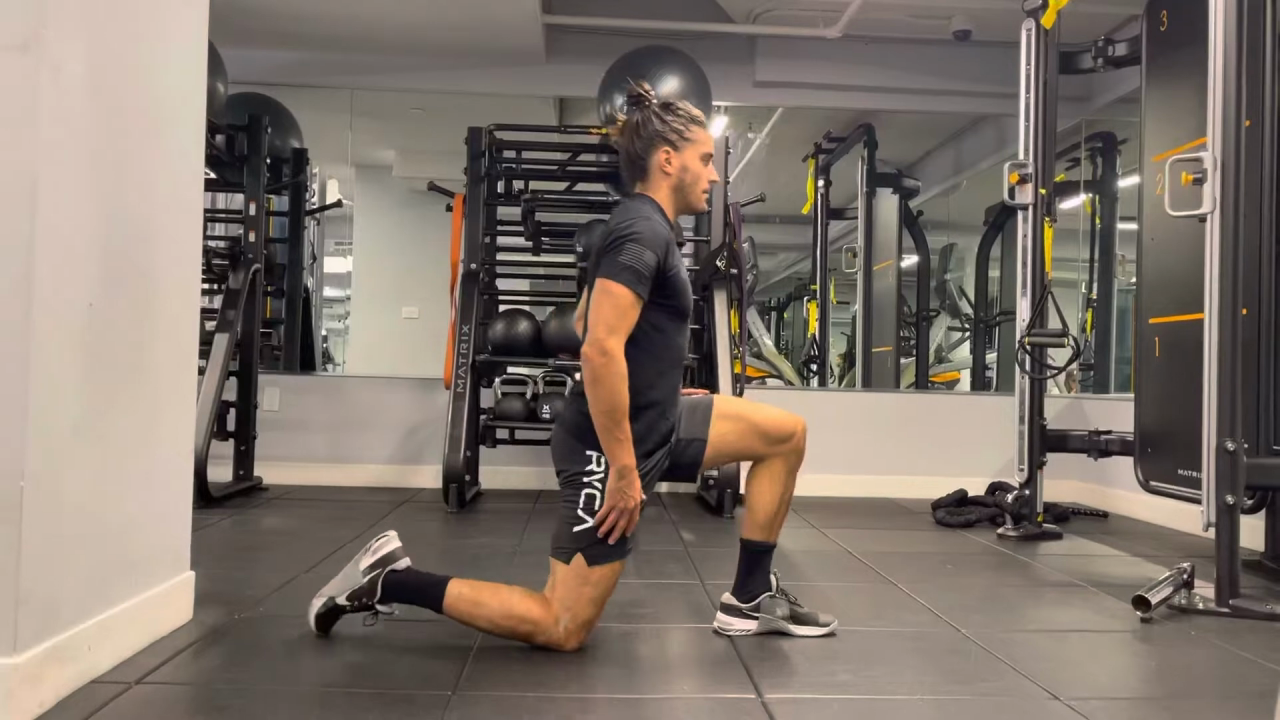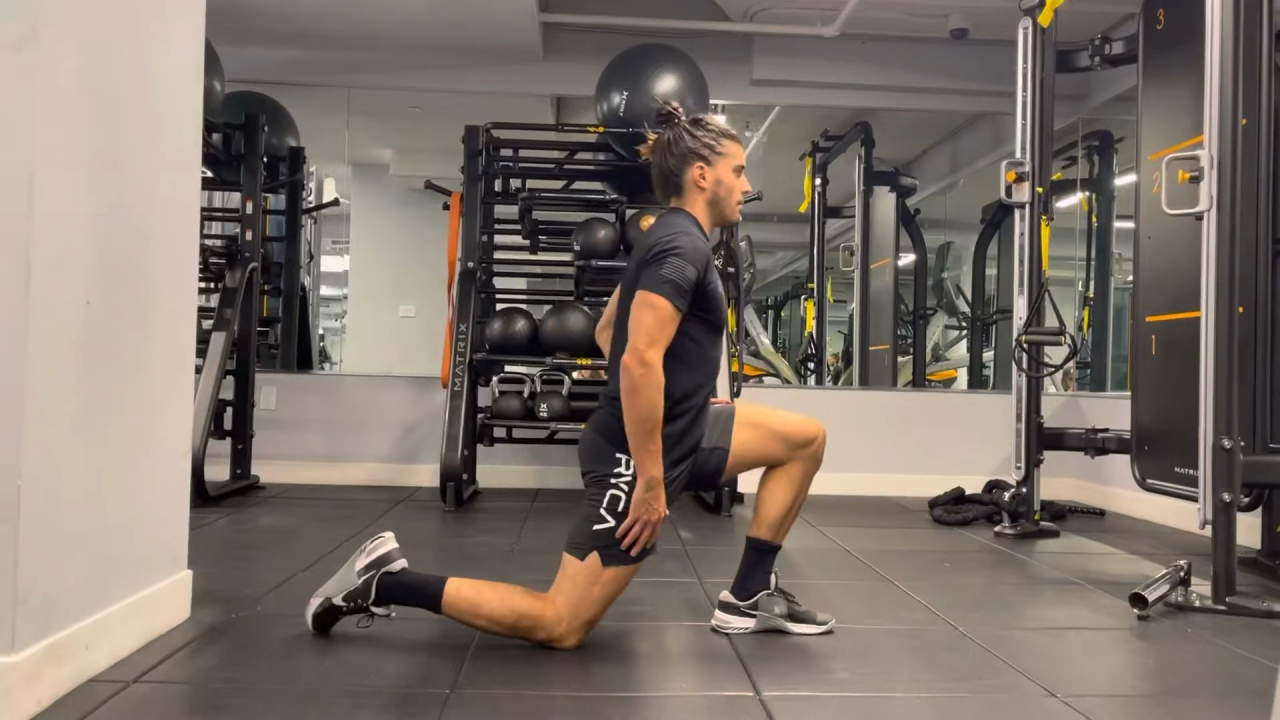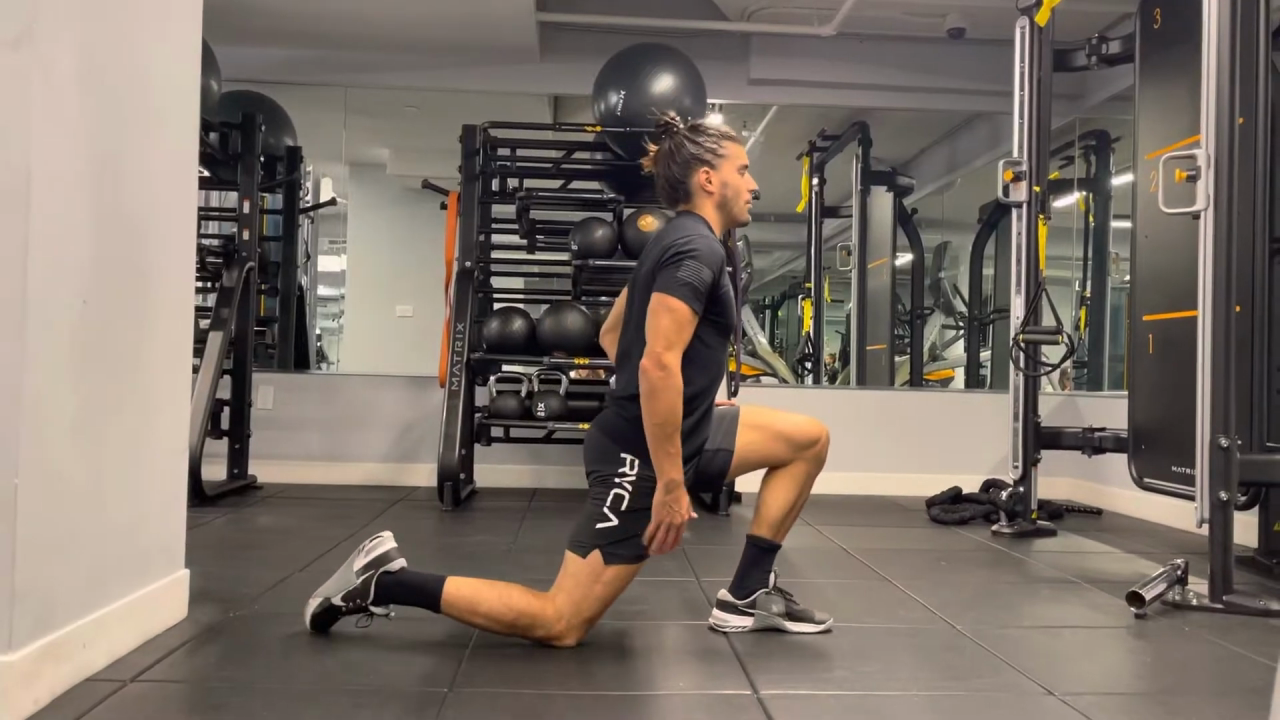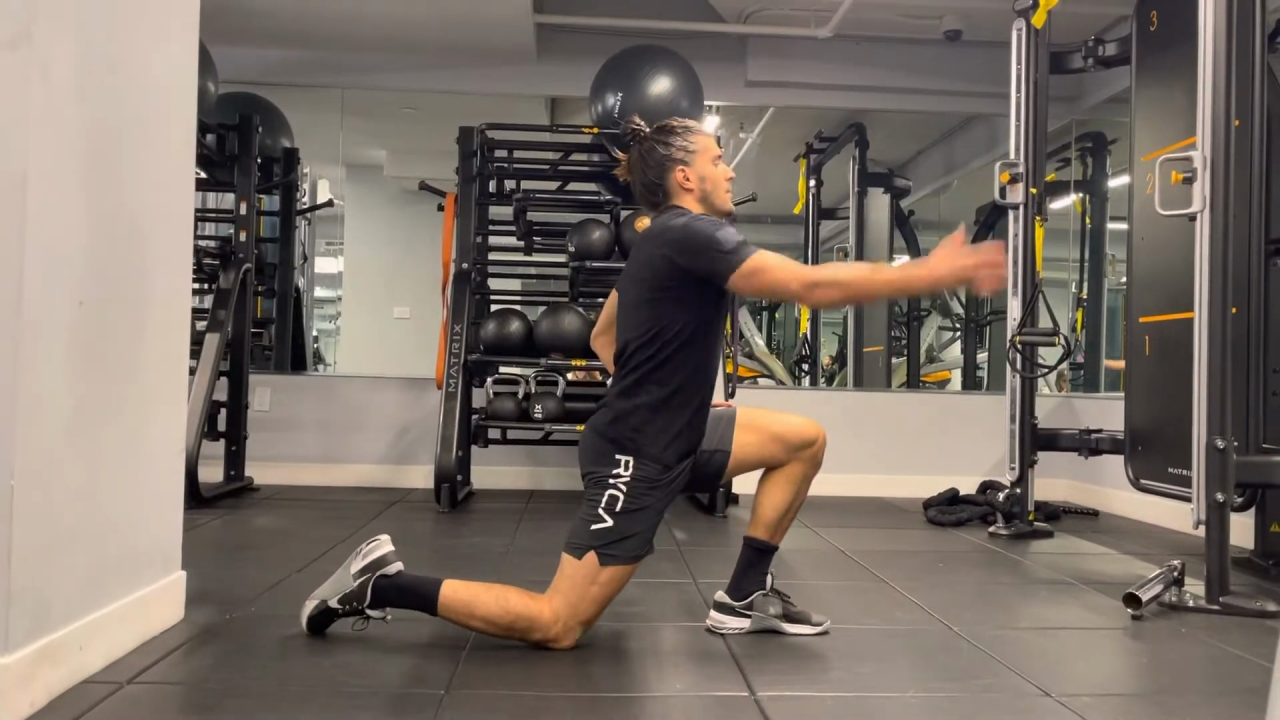
dt=0.4s
person 1, frame 1
left shoulder: (644, 225)
right shoulder: (642, 231)
left elbow: (584, 323)
right elbow: (600, 349)
right wrist: (622, 467)
left hip: (653, 422)
right hip: (612, 443)
left knee: (785, 434)
right knee: (561, 628)
left ankle: (750, 599)
right ankle: (388, 580)
person 1, frame 2
left shoulder: (673, 238)
right shoulder: (683, 246)
left elbow: (607, 332)
right elbow: (640, 361)
right wrist: (651, 481)
left hip: (673, 431)
right hip: (637, 450)
left knee: (804, 439)
right knee: (560, 624)
left ankle: (750, 596)
right ankle: (386, 582)
person 1, frame 3
left shoulder: (678, 241)
right shoulder: (695, 249)
left elbow: (612, 333)
right elbow: (658, 364)
right wrist: (673, 484)
left hip: (663, 434)
right hip: (642, 454)
left knee: (807, 439)
right knee: (560, 623)
left ankle: (748, 594)
right ankle: (382, 582)
person 1, frame 4
left shoulder: (669, 242)
right shoulder: (689, 238)
left elbow: (603, 336)
right elbow: (812, 285)
right wrist: (932, 273)
left hip: (666, 437)
right hip: (636, 458)
left knee: (804, 439)
right knee: (557, 624)
left ankle: (743, 598)
right ankle: (384, 584)
